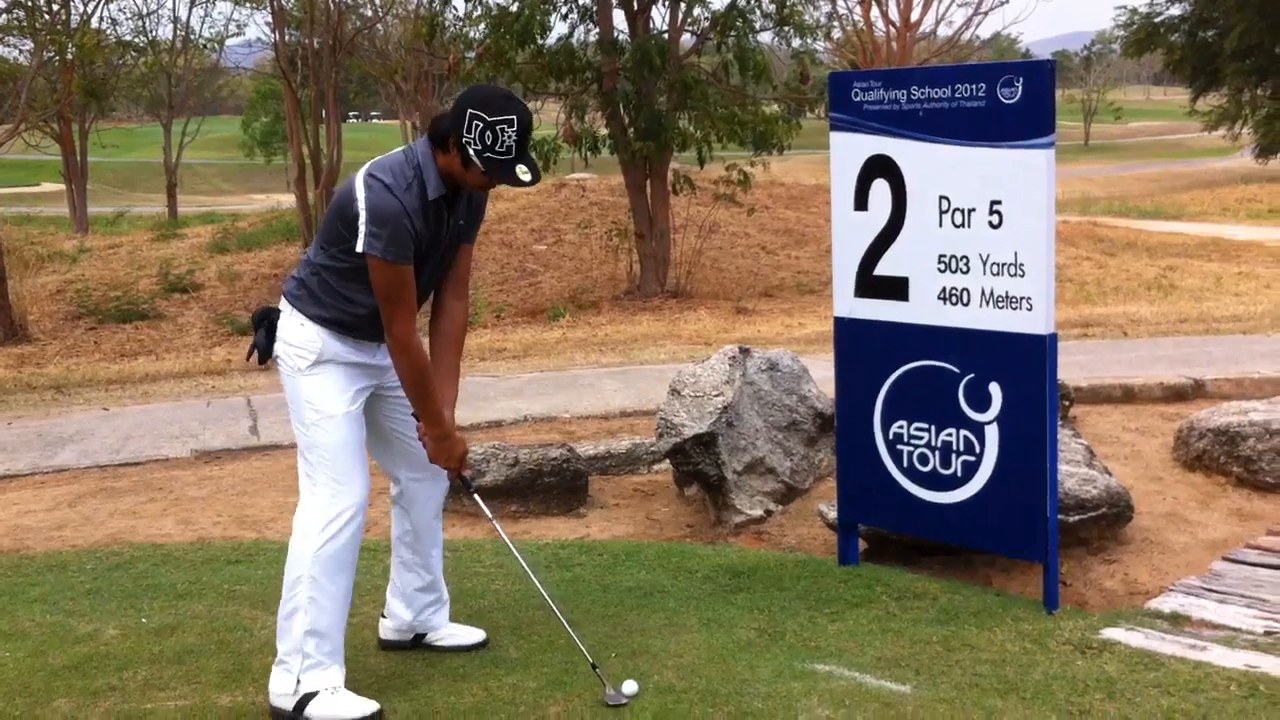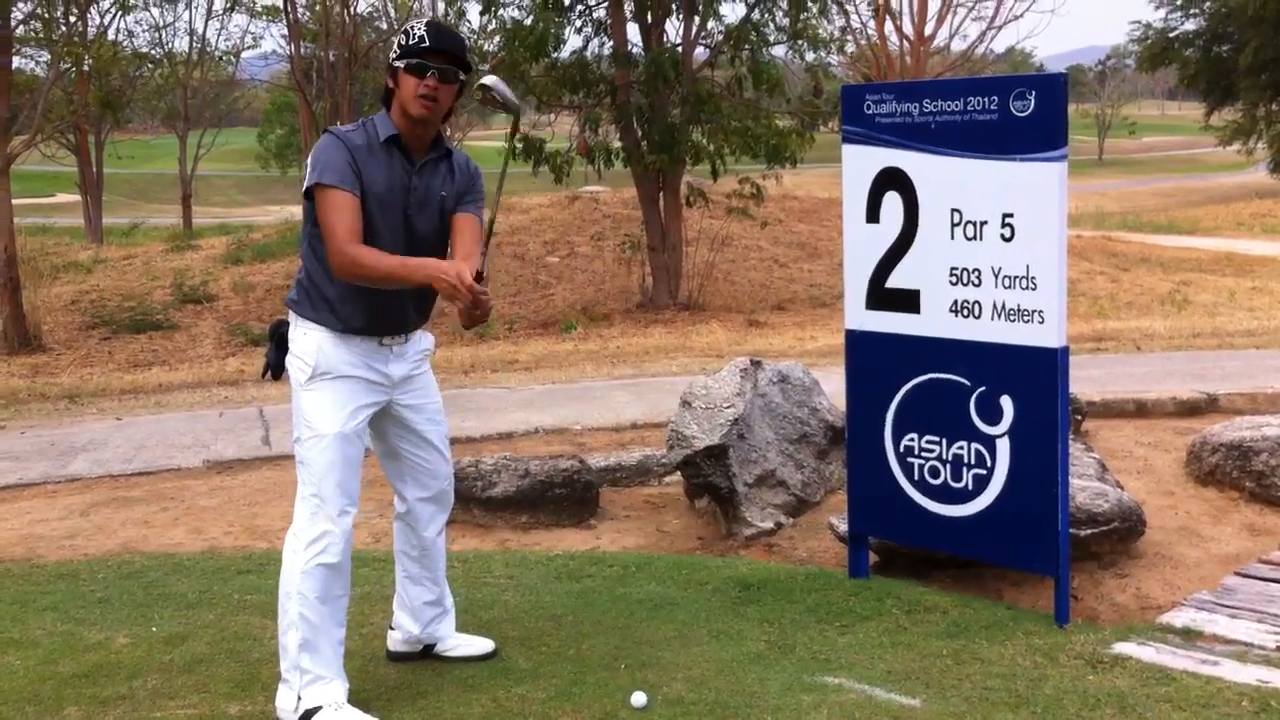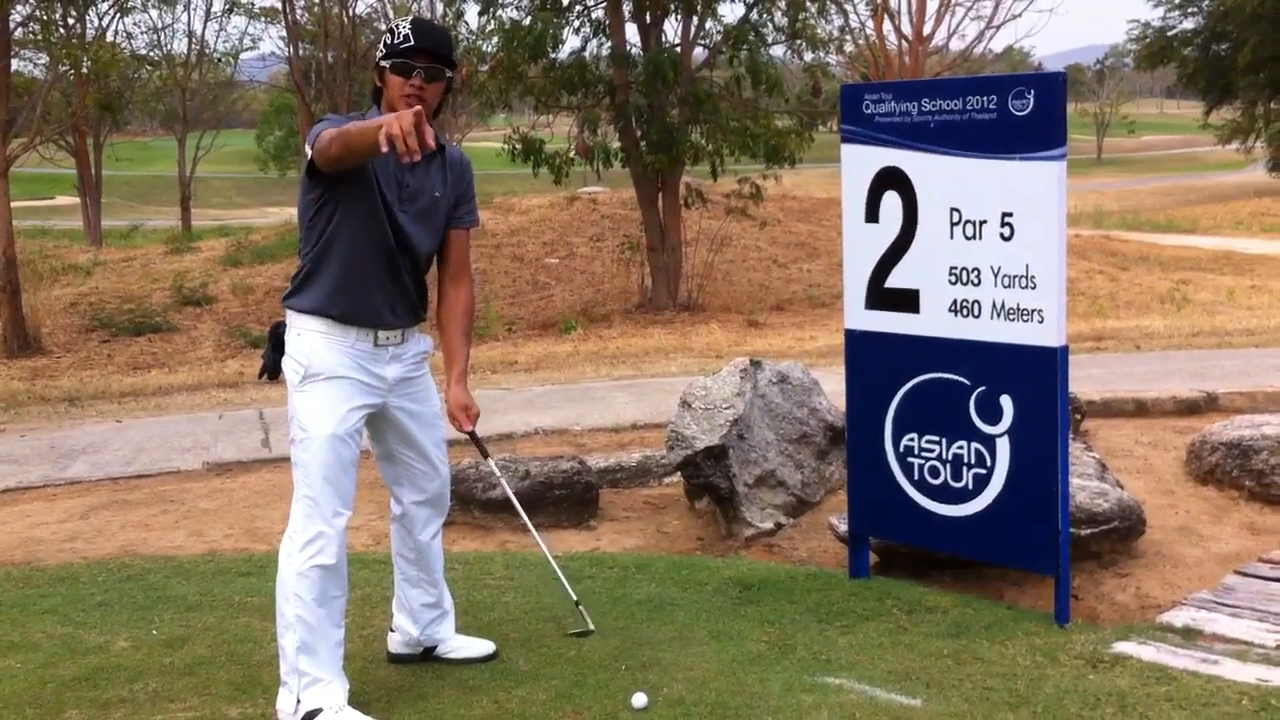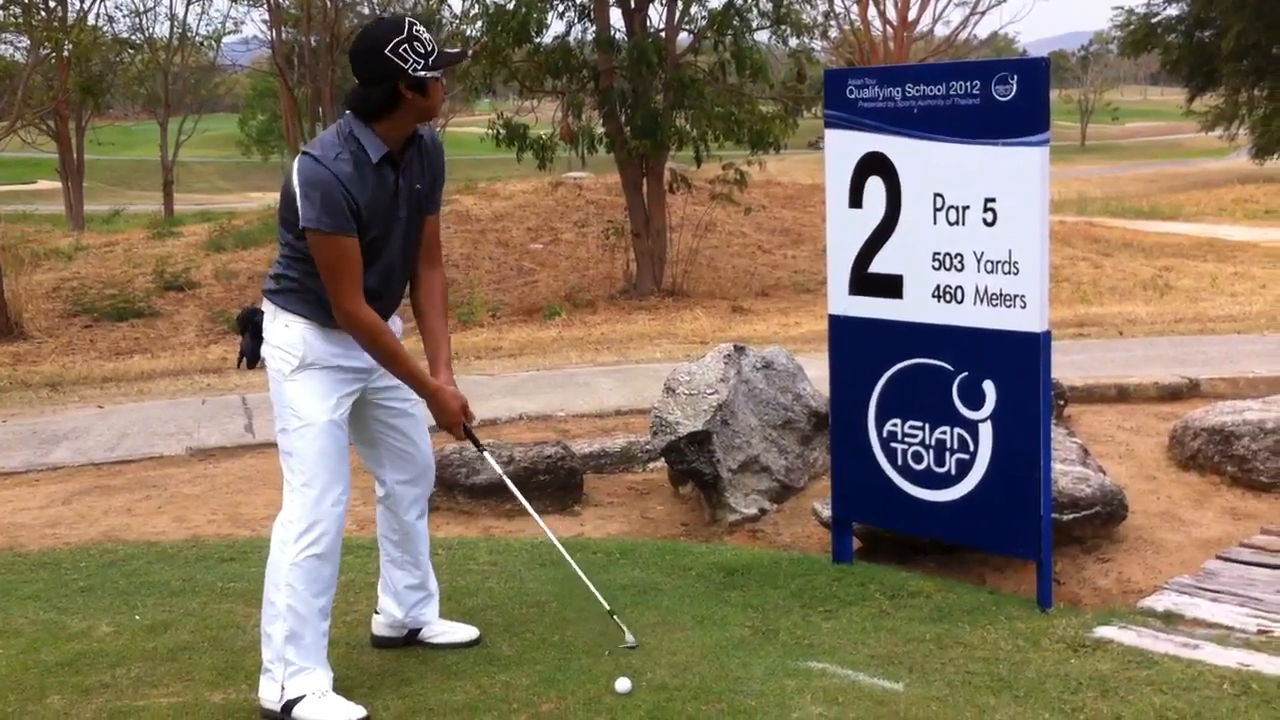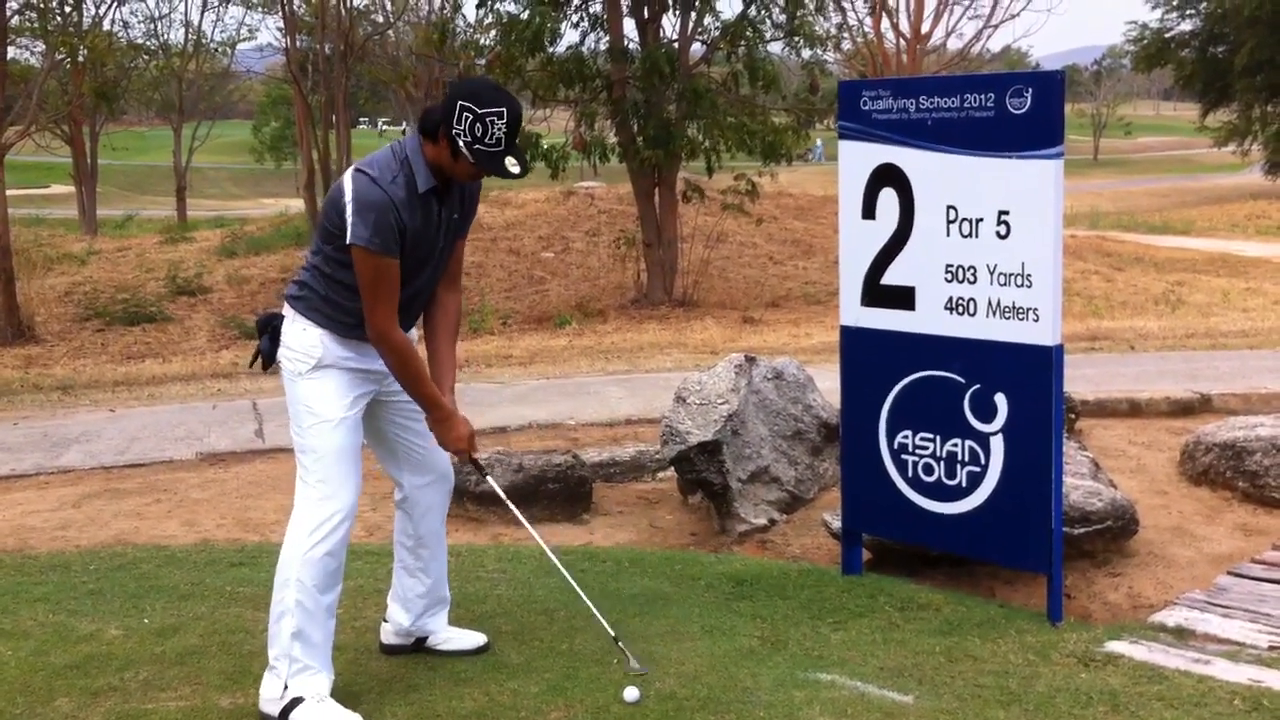
dt=1s
person 1, frame 1
left shoulder: (467, 190)
right shoulder: (386, 194)
left elbow: (451, 302)
right elbow: (401, 330)
left wrist: (444, 414)
right wrist: (438, 427)
left hip: (378, 344)
right hip: (321, 343)
left knee: (424, 473)
right knee: (338, 498)
left ankle: (413, 617)
person 1, frame 2
left shoulder: (462, 172)
right shoulder: (342, 148)
left elbow: (468, 257)
right elbow: (345, 256)
left wrist: (470, 292)
right wrist: (429, 269)
left hip: (406, 349)
right hip: (333, 351)
left knee: (430, 490)
right knee: (327, 516)
left ankle: (420, 627)
person 1, frame 3
left shoulder: (454, 169)
right shoulder: (336, 136)
left elbow: (456, 280)
right elbow: (340, 148)
left wrist: (457, 379)
right wrist: (385, 126)
left hip: (406, 347)
right hip: (330, 349)
left knee: (426, 493)
right knee: (321, 518)
left ankle: (421, 629)
person 1, frame 4
left shoulder: (426, 151)
right shoulder: (325, 170)
left elbow: (427, 264)
right elbow: (346, 307)
left wrist: (443, 370)
right wrist: (428, 391)
left hip: (377, 333)
right hip: (311, 340)
left knee: (410, 474)
right knee: (317, 506)
left ankle: (406, 613)
person 1, frame 5
left shoulder: (461, 184)
right shoulder: (375, 190)
left elbow: (446, 290)
right elbow: (382, 325)
left wrist: (446, 393)
right wrist: (441, 414)
left hip: (387, 346)
right hip: (325, 347)
left knee: (429, 477)
right knee: (329, 504)
left ankle: (414, 621)
